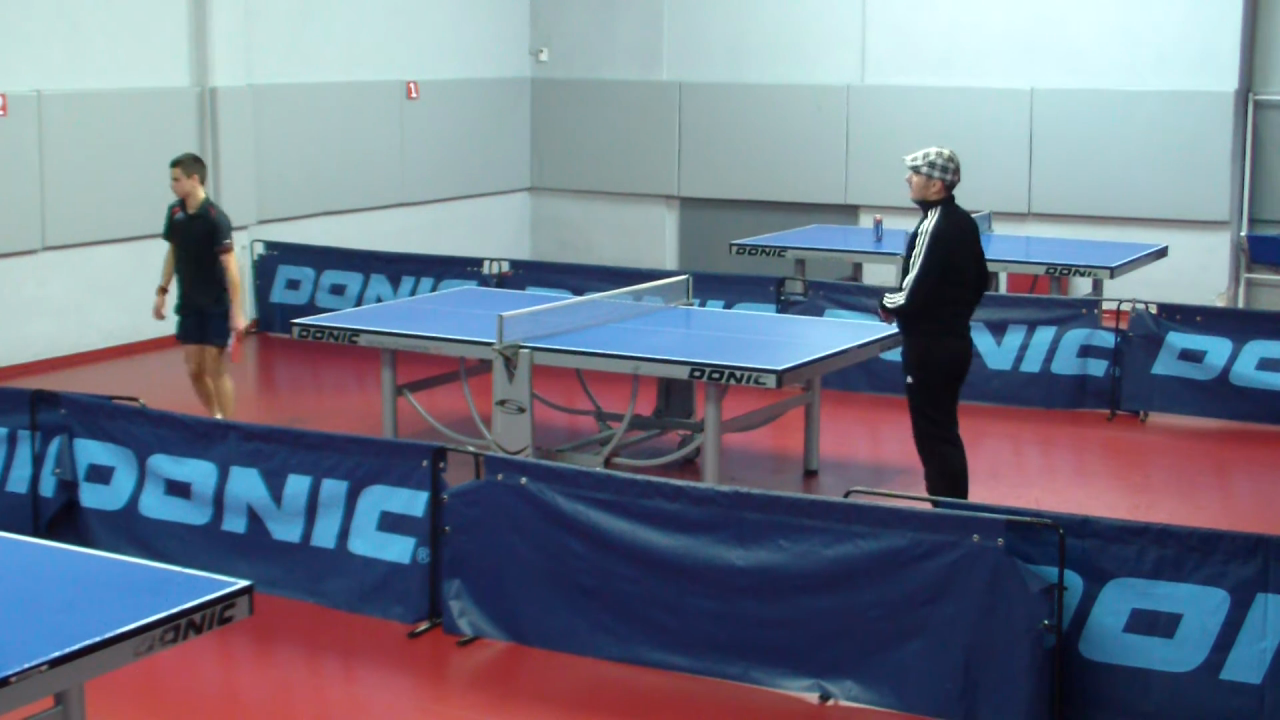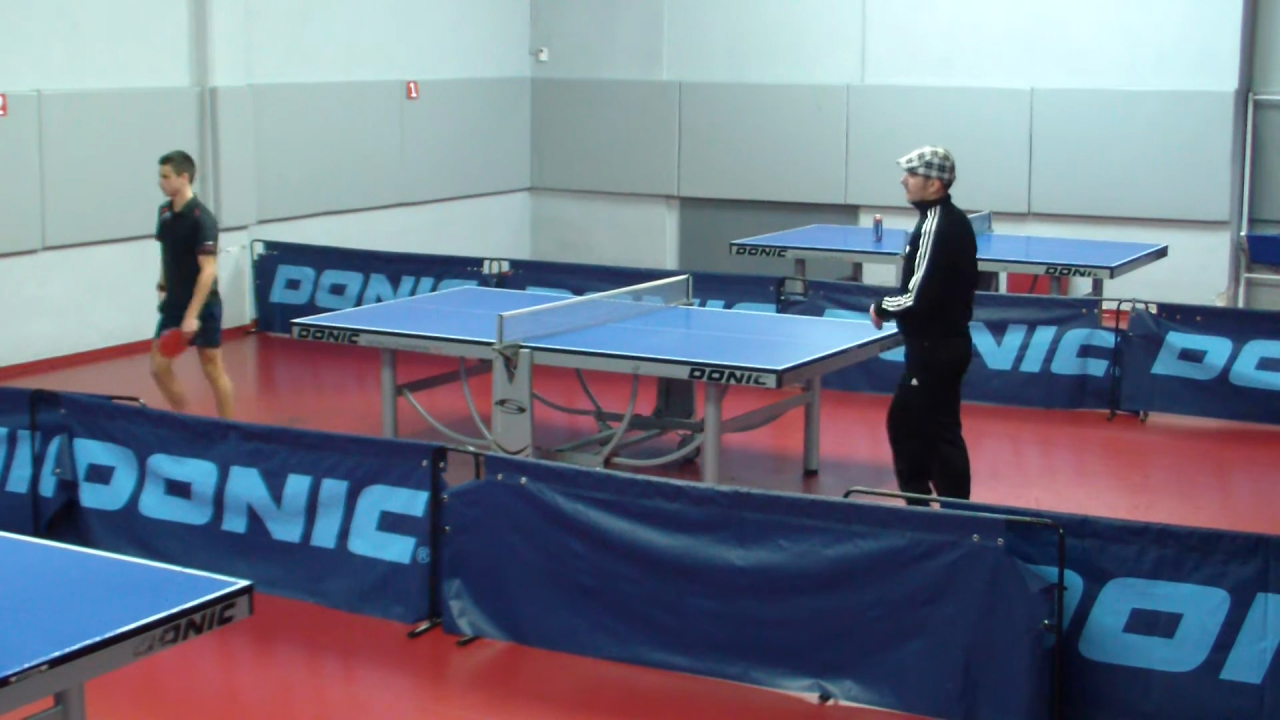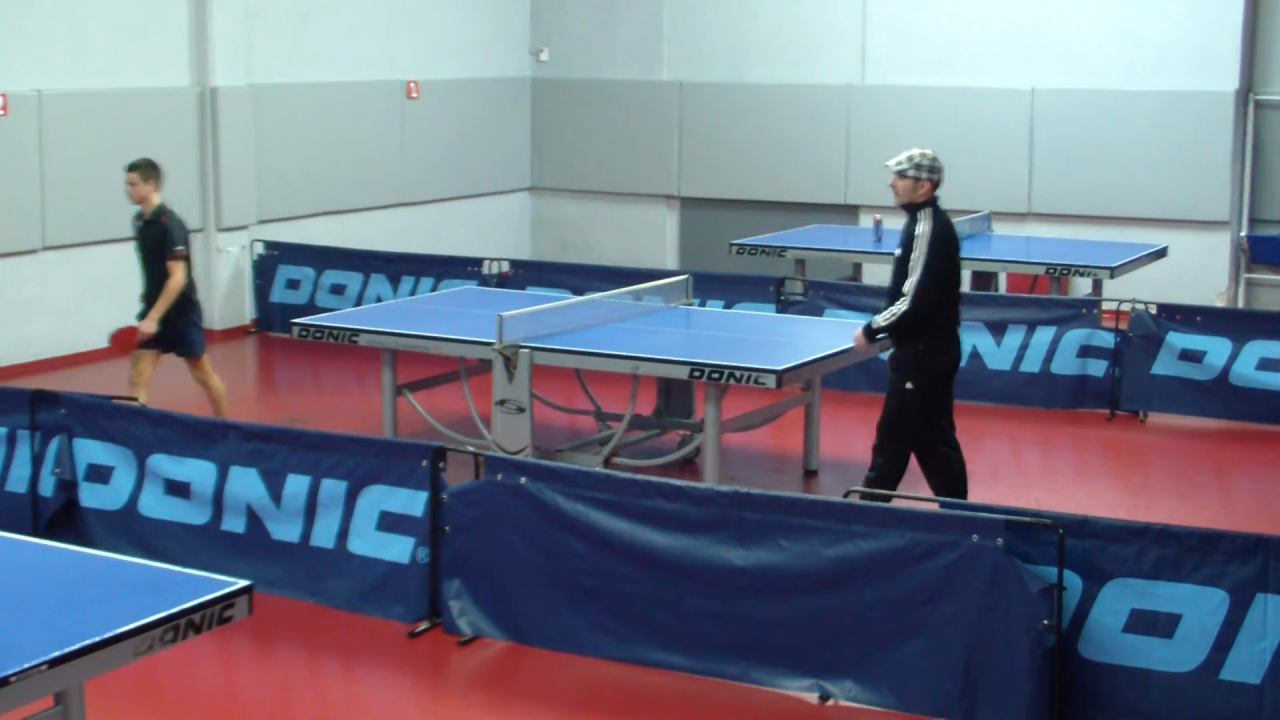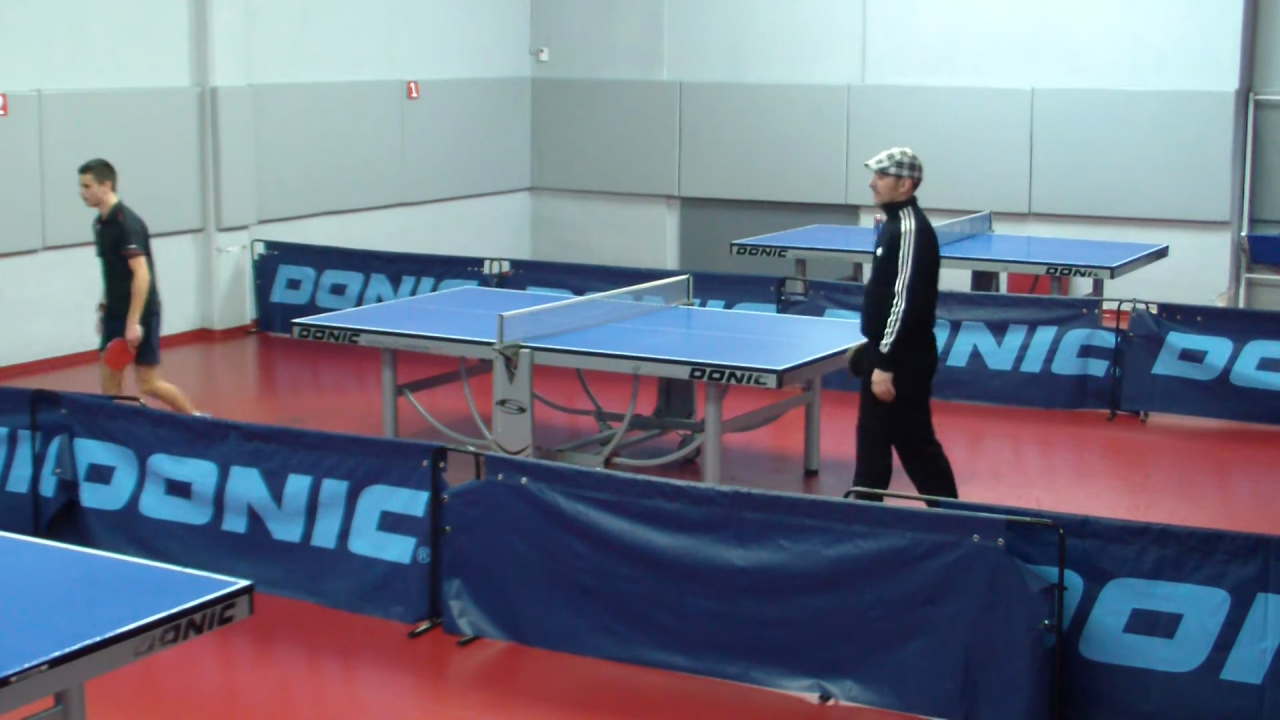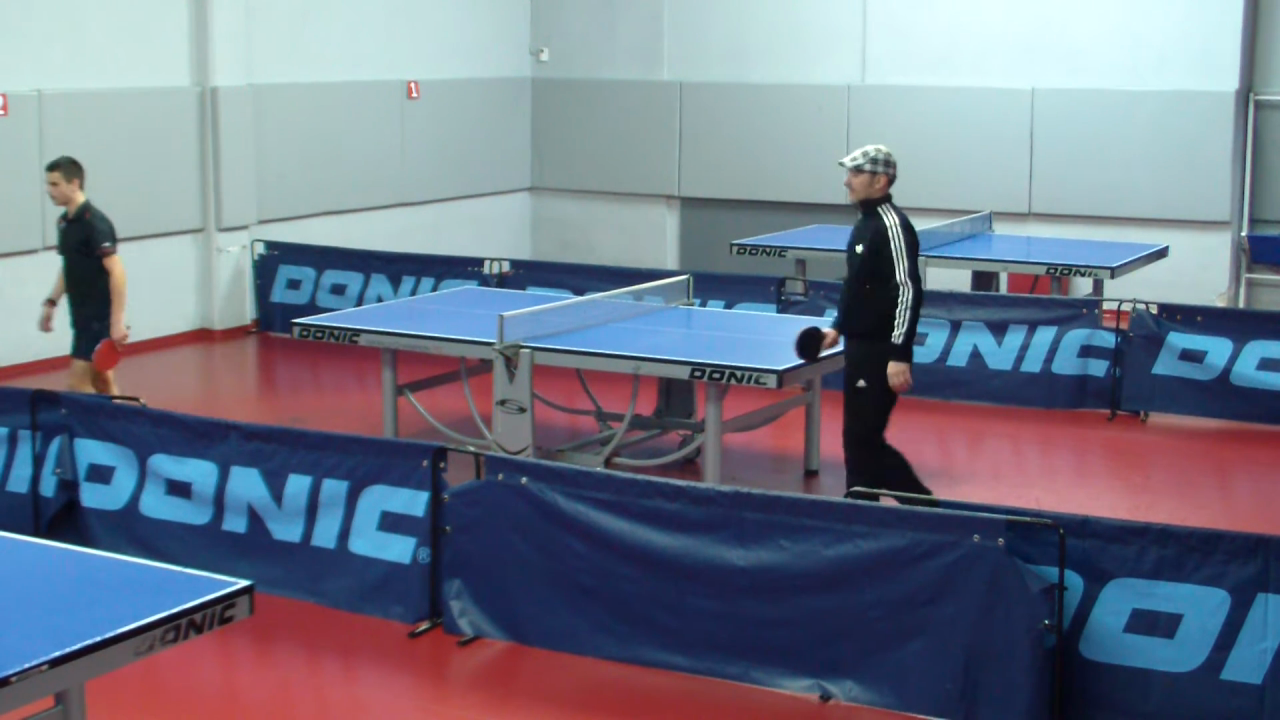
dt=0.2s
person 1, frame 1
left shoulder: (933, 228)
right shoulder: (962, 221)
left elbow: (911, 298)
right elbow: (979, 280)
left wrist: (886, 304)
left hip: (931, 348)
right hip: (953, 341)
left knee: (937, 436)
right knee: (934, 430)
person 1, frame 2
left shoulder: (935, 228)
right shoulder: (954, 220)
left elbow: (918, 299)
left wrist: (881, 308)
left hip: (934, 350)
right hip: (943, 344)
left knee: (939, 438)
right knee: (903, 424)
right ankle: (917, 508)
person 1, frame 3
left shoulder: (927, 231)
right shoulder: (928, 223)
left elbow: (913, 303)
left wrist: (870, 330)
left hip: (925, 354)
right hip: (921, 350)
left knee: (934, 441)
right knee: (891, 436)
person 1, frame 4
left shoulder: (911, 230)
right shoulder: (895, 224)
left elbow: (907, 301)
left wrist: (886, 364)
right wrist: (876, 347)
left hip: (904, 359)
right hip: (890, 353)
left knee: (912, 442)
right knee: (877, 437)
person 1, frame 5
left shoulder: (891, 225)
right shoulder: (866, 223)
left elbow: (908, 292)
left wrist: (899, 355)
right wrist: (838, 327)
left hip: (881, 353)
right hip: (861, 348)
left knee: (863, 442)
right knee: (863, 442)
left ankle: (922, 507)
person 2, frame 1
left shoulder: (216, 219)
right shoulder: (174, 212)
left elbow: (231, 268)
left wrist: (237, 312)
right wrist: (162, 291)
left hip: (215, 306)
right hip: (188, 305)
left knee: (215, 371)
right knee: (193, 370)
right ankle: (217, 418)
person 2, frame 2
left shoulder: (202, 219)
right shoulder: (164, 211)
left elbow: (209, 271)
left wrist: (192, 315)
right wrist: (163, 286)
left hip: (202, 306)
right hip: (174, 304)
left knee: (212, 369)
right knee: (159, 368)
person 2, frame 3
left shoulder: (170, 225)
right shoulder: (140, 221)
left elbow: (178, 277)
left wrist: (153, 318)
left hip: (181, 312)
right hip: (153, 311)
left knee: (203, 373)
right knee: (137, 375)
person 2, frame 4
left shoulder: (126, 224)
right shoulder: (100, 223)
left elbow: (142, 274)
left wrist: (134, 322)
right wrist: (104, 307)
left hip: (139, 317)
right hip: (116, 315)
left knee: (148, 384)
right knee: (109, 381)
person 2, frame 5
left shoulder: (94, 223)
right shoulder: (64, 222)
left elbow: (116, 270)
left wrist: (117, 320)
right wrist: (50, 303)
left hip: (99, 317)
right hip: (83, 316)
left knee: (78, 382)
right knee: (101, 382)
